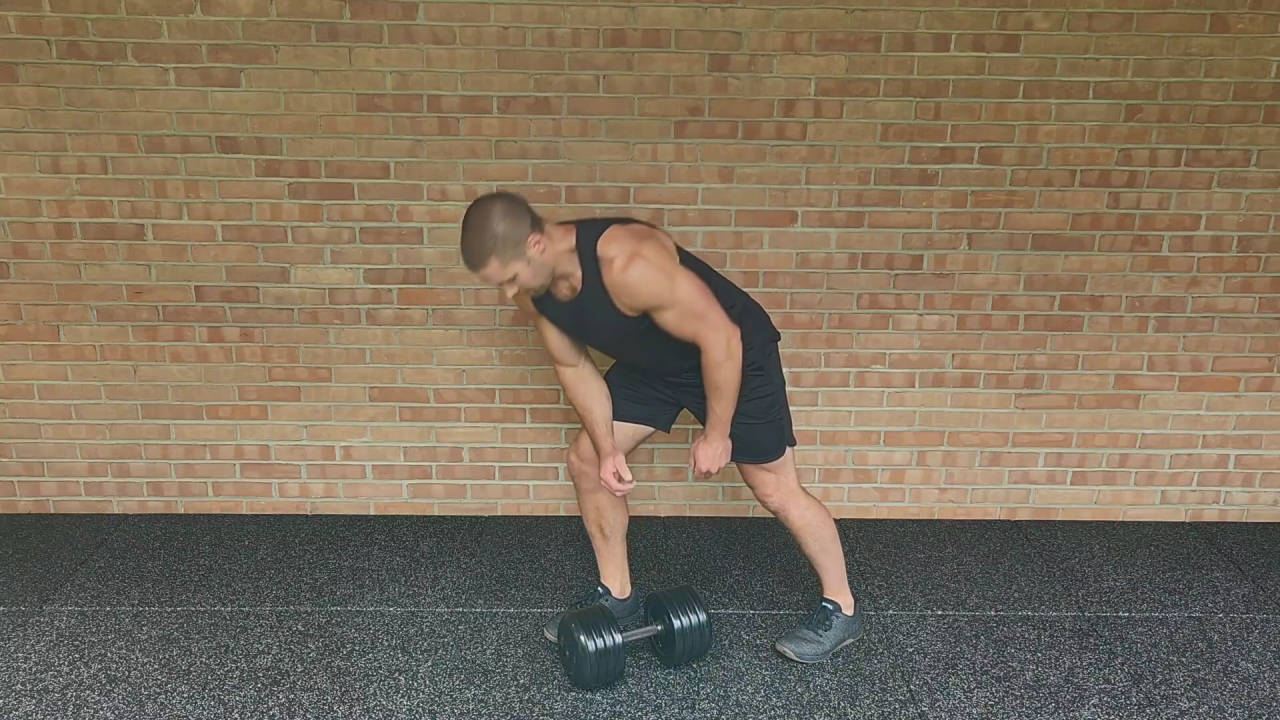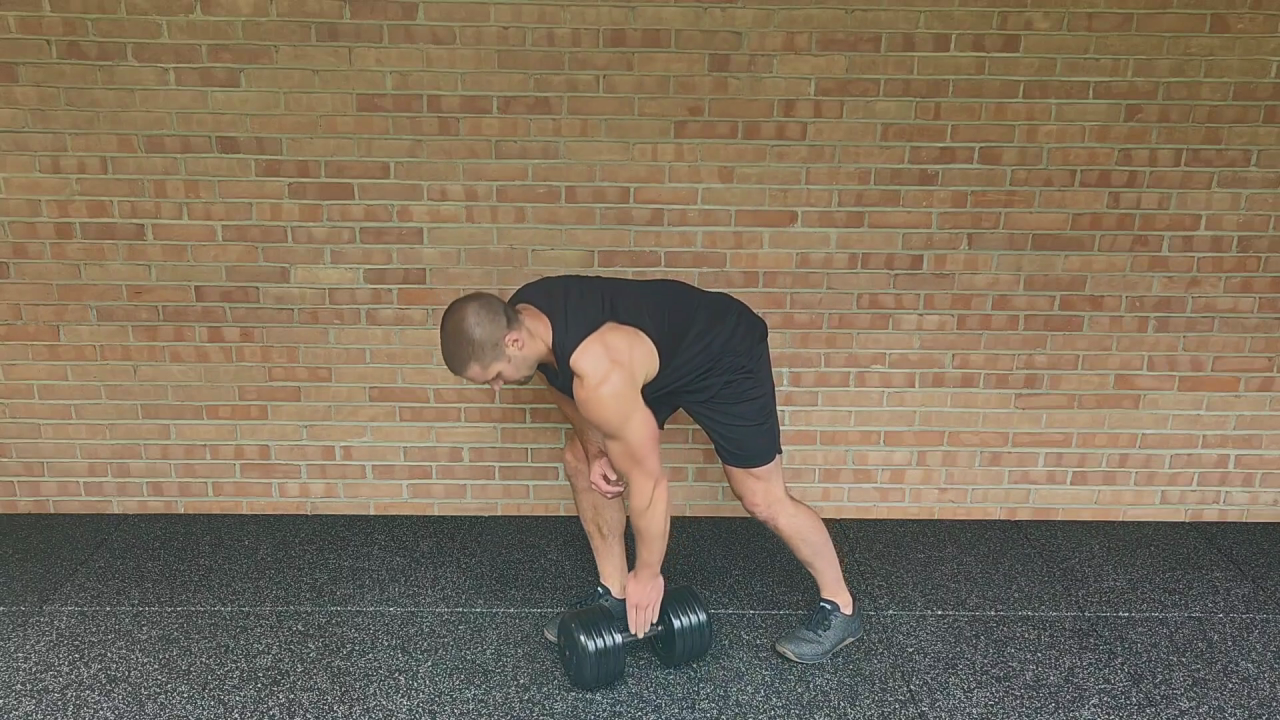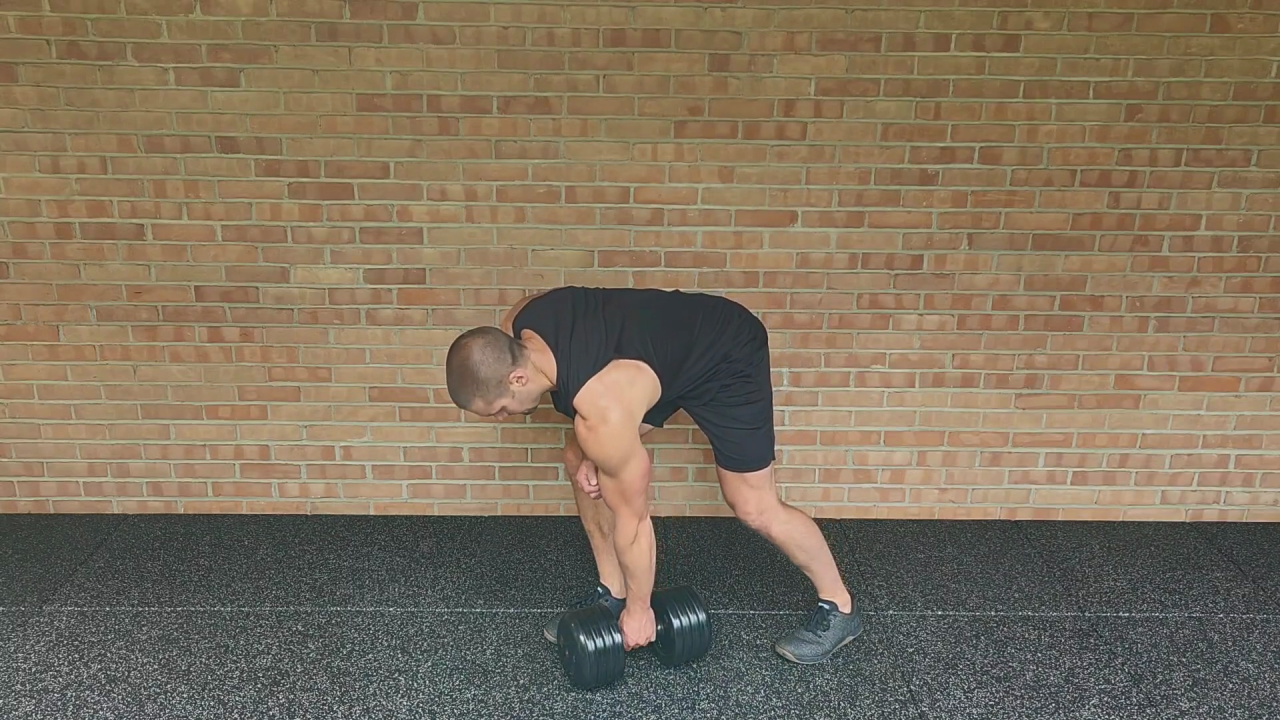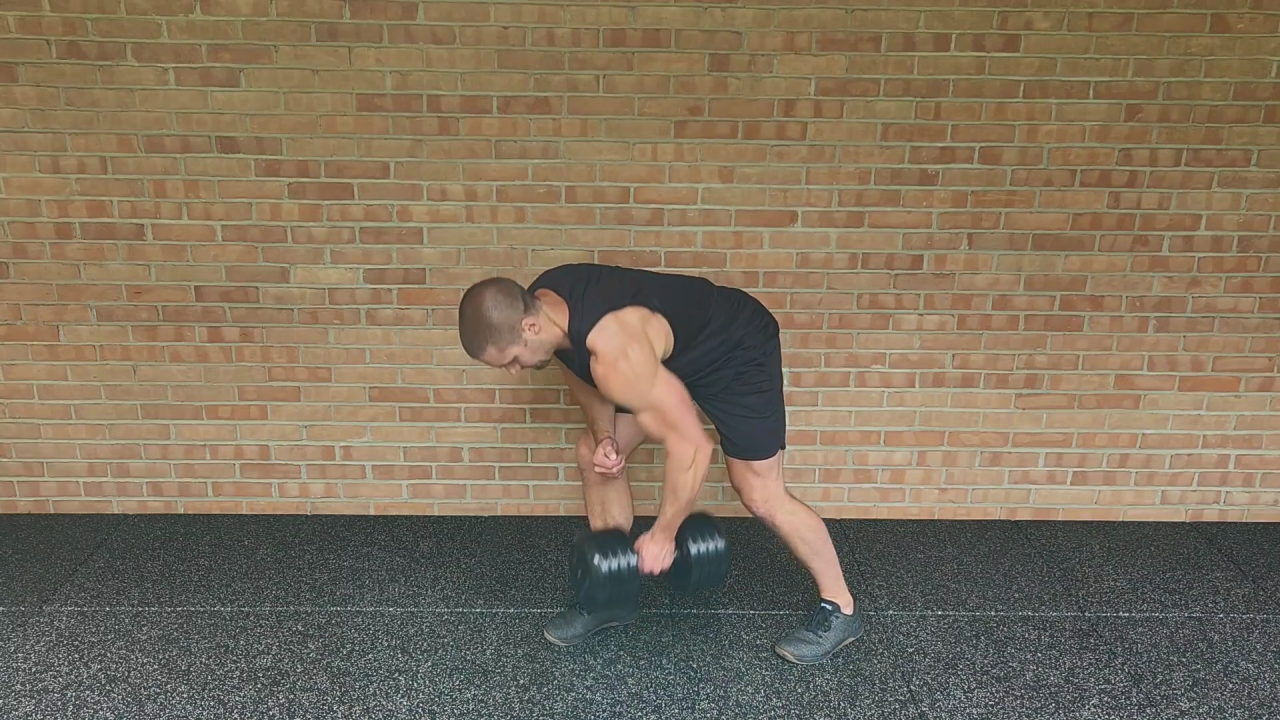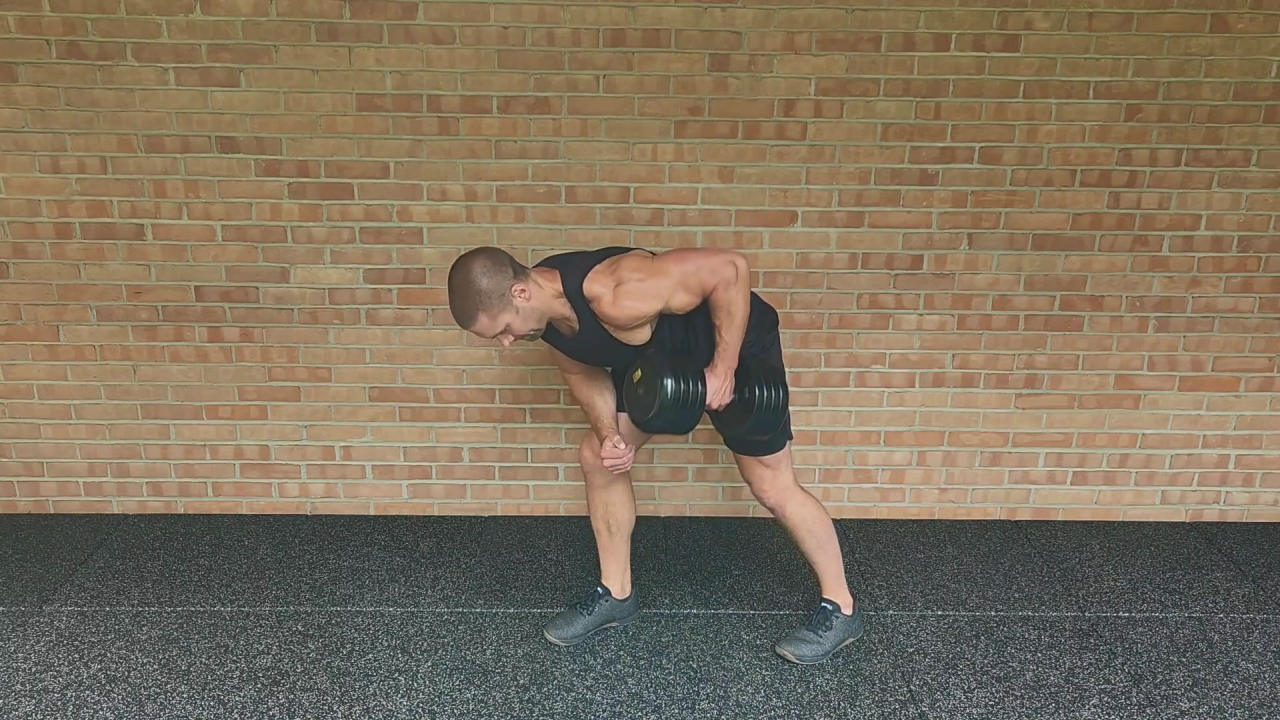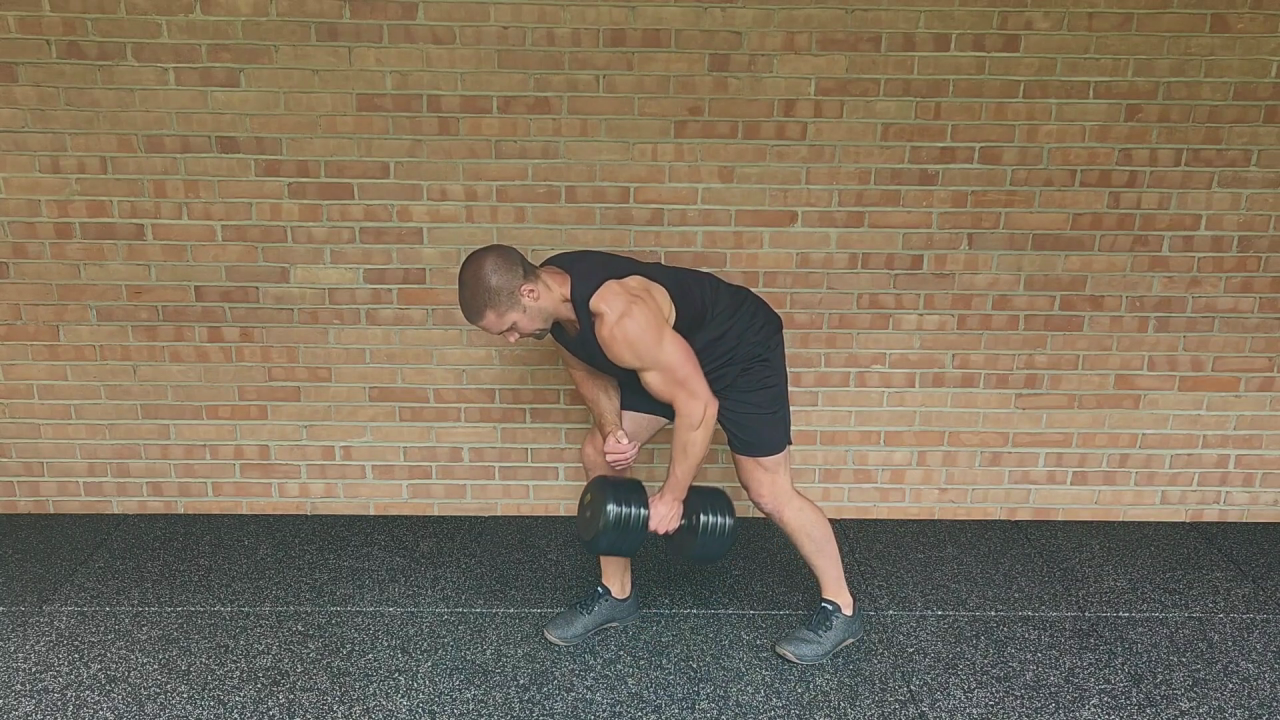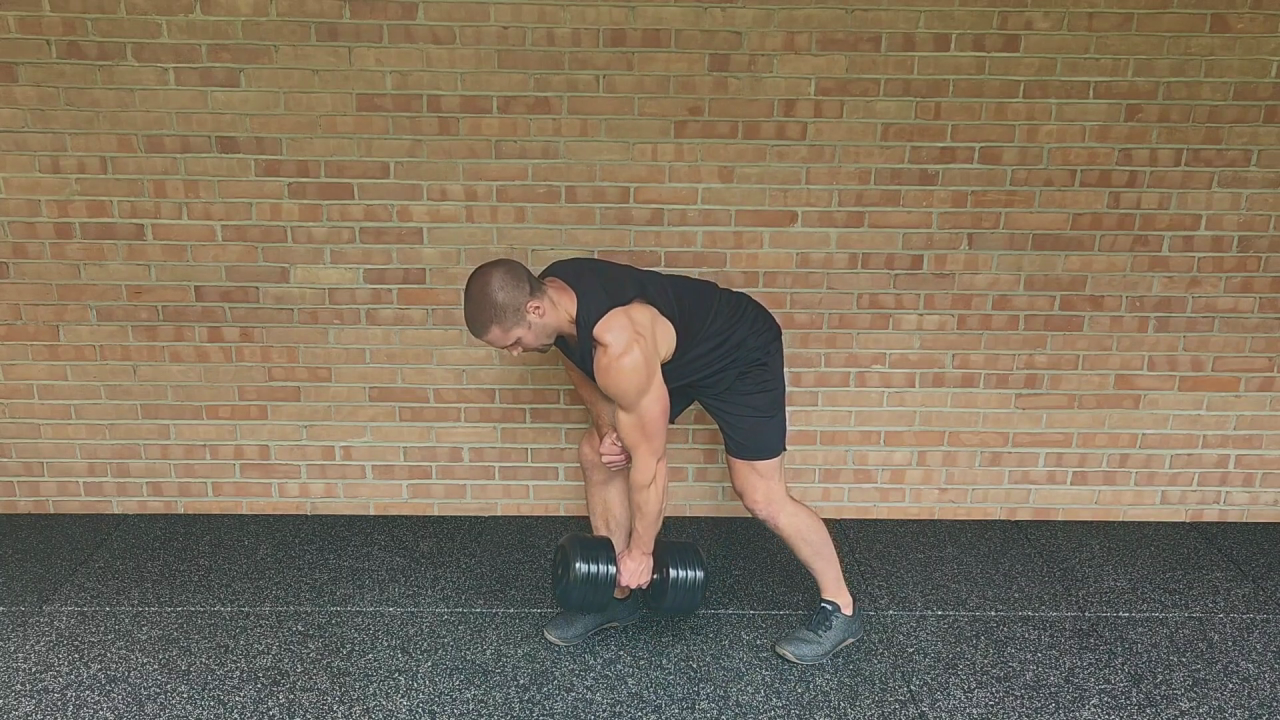
dt=0.5s
person 1, frame 1
left shoulder: (627, 263)
right shoulder: (534, 284)
left elbow: (720, 337)
right elbow: (573, 365)
left wrist: (716, 434)
right wrist: (607, 446)
left hip: (733, 353)
right hip: (653, 360)
left knee: (776, 491)
right knee: (585, 461)
left ankle: (842, 608)
right ankle: (617, 595)
person 1, frame 2
left shoulder: (601, 374)
right shoulder: (520, 316)
left elbow: (649, 483)
left wrist: (647, 574)
right wrist: (596, 451)
left hip: (725, 356)
right hip: (663, 355)
left knee: (762, 498)
right knee: (579, 461)
left ankle: (840, 608)
right ankle: (614, 593)
person 1, frame 3
left shoulder: (601, 406)
right shoulder: (516, 329)
left elbow: (631, 517)
left wrist: (639, 609)
right wrist: (590, 453)
left hip: (727, 357)
right hip: (668, 345)
left knee: (753, 507)
right knee: (580, 461)
left ankle: (839, 608)
right ankle: (611, 593)
person 1, frame 4
left shoulder: (615, 354)
right shoulder: (535, 302)
left elbow: (691, 447)
right elbow: (581, 370)
left wrist: (662, 535)
right wrist: (603, 435)
left hip: (737, 349)
right hip: (674, 349)
left knee: (760, 495)
right knee: (591, 456)
left ankle: (841, 608)
person 1, frame 5
left shoulder: (614, 296)
right shoulder: (543, 302)
left elbow: (730, 269)
right elbow: (581, 370)
left wrist: (721, 371)
right wrist: (608, 432)
left hip: (736, 341)
right hip: (661, 354)
left knee: (772, 488)
right knee: (598, 459)
left ankle: (840, 607)
right ankle: (617, 594)
person 1, frame 6
left shoulder: (620, 319)
right shoulder: (552, 294)
left elbow: (699, 404)
right elbow: (586, 364)
left wrist: (671, 497)
right wrist: (610, 428)
left hip: (741, 348)
right hip: (670, 352)
left knee: (768, 492)
right knee: (598, 455)
left ankle: (841, 608)
right ankle: (616, 594)
person 1, frame 7
left shoulder: (620, 347)
right shoulder: (548, 291)
left elbow: (648, 461)
right elbow: (582, 365)
left wrist: (640, 552)
right wrist: (605, 428)
left hip: (740, 353)
right hip: (675, 352)
left knee: (762, 497)
right knee: (595, 456)
left ankle: (841, 609)
right ankle: (616, 595)
